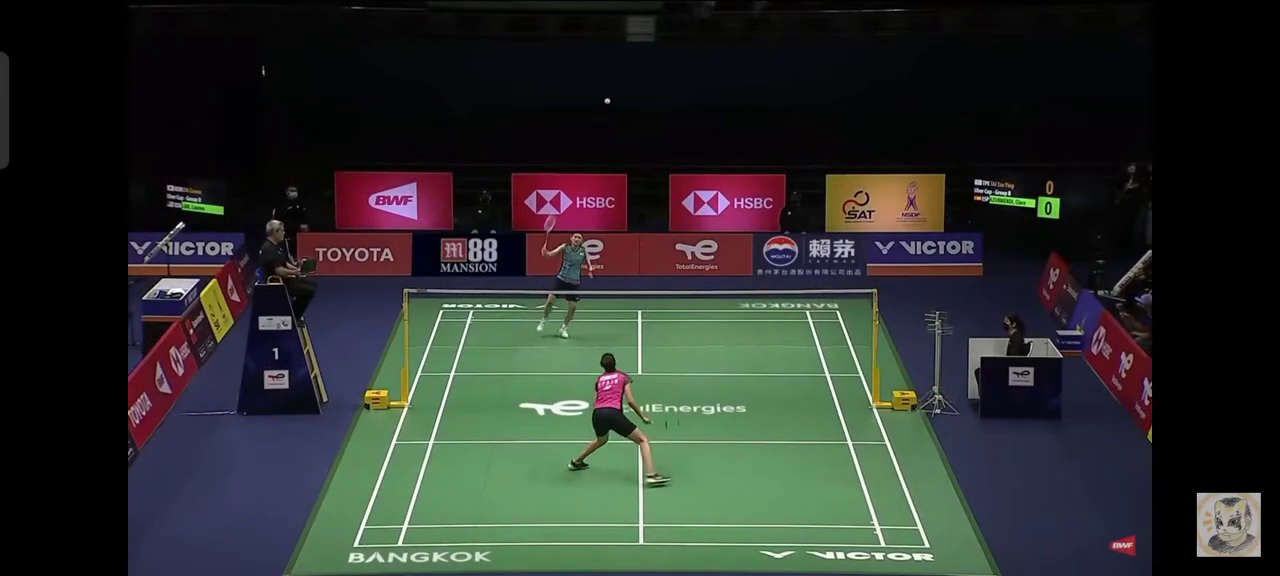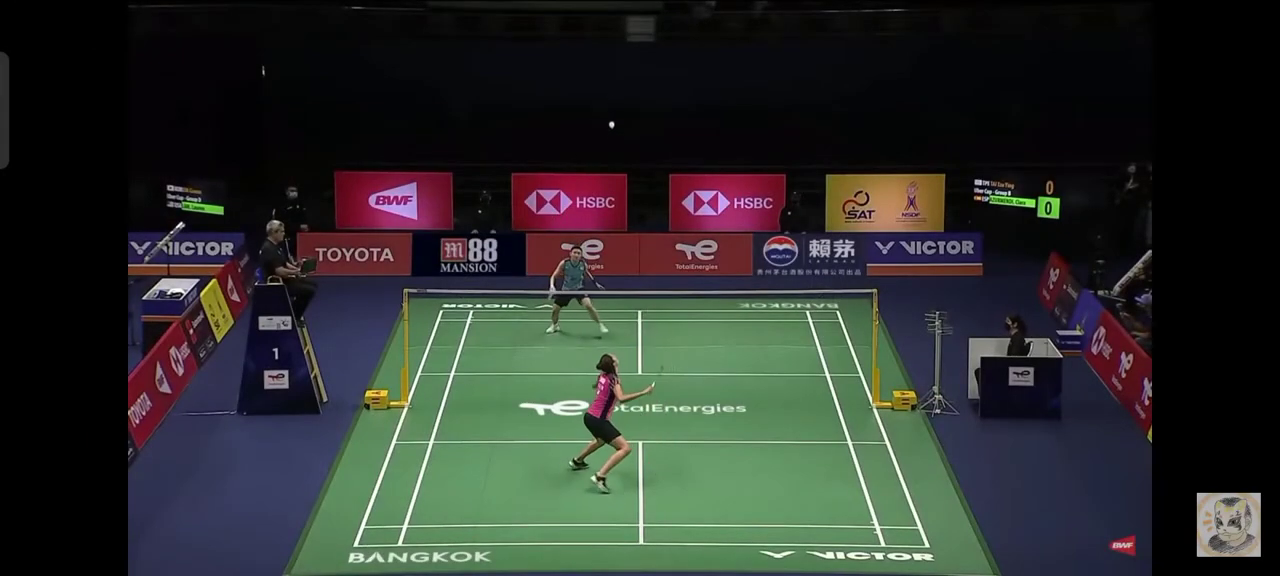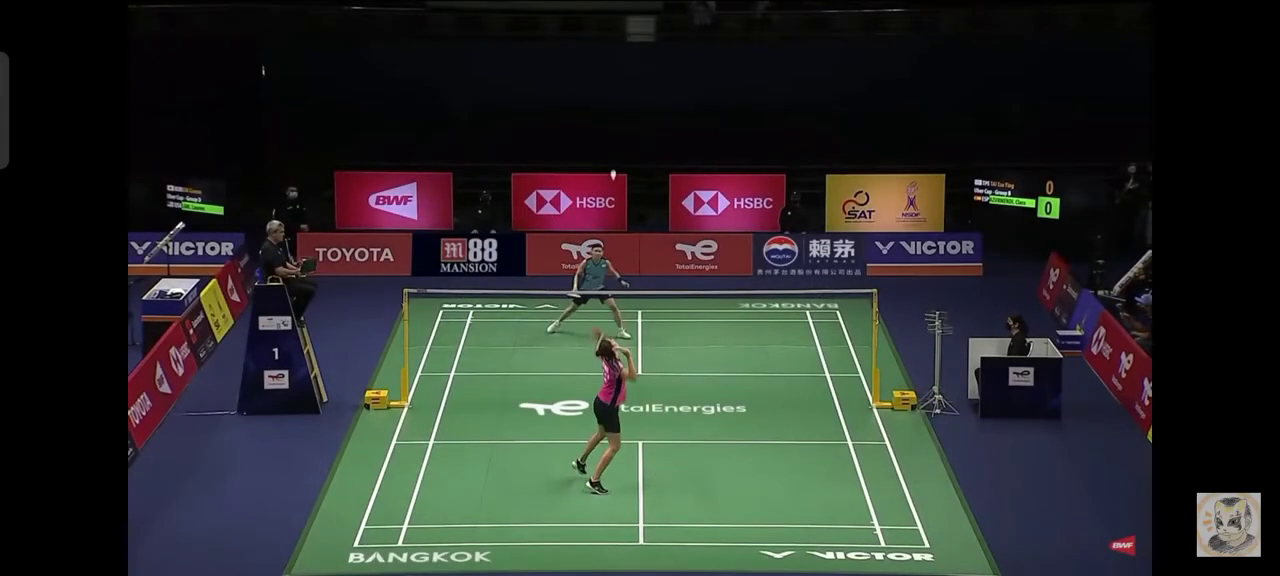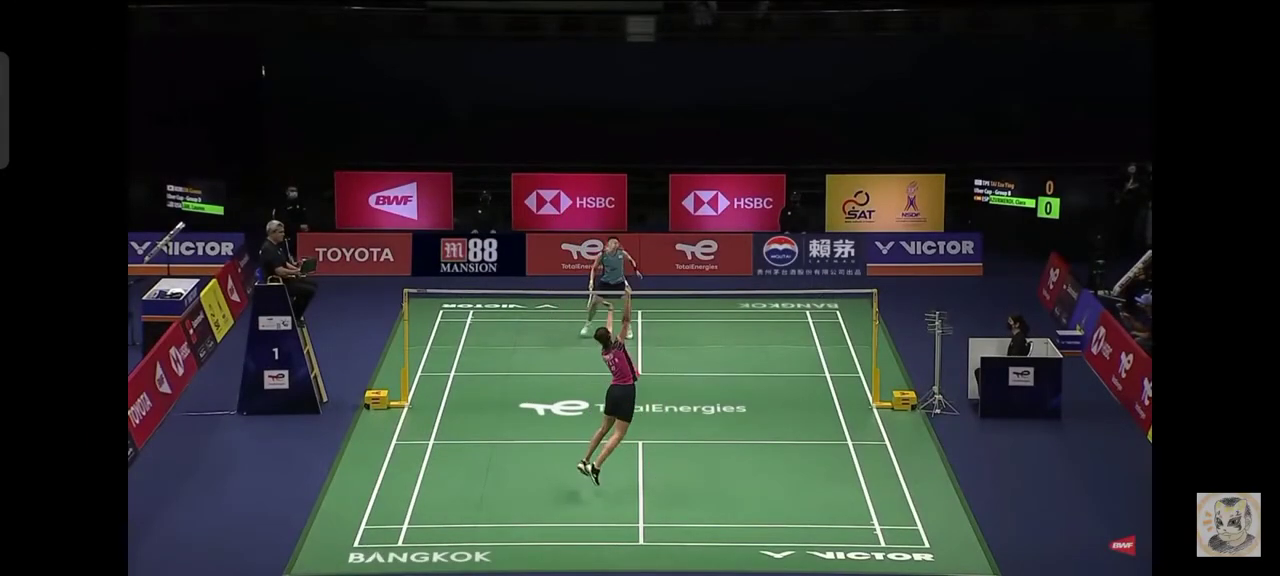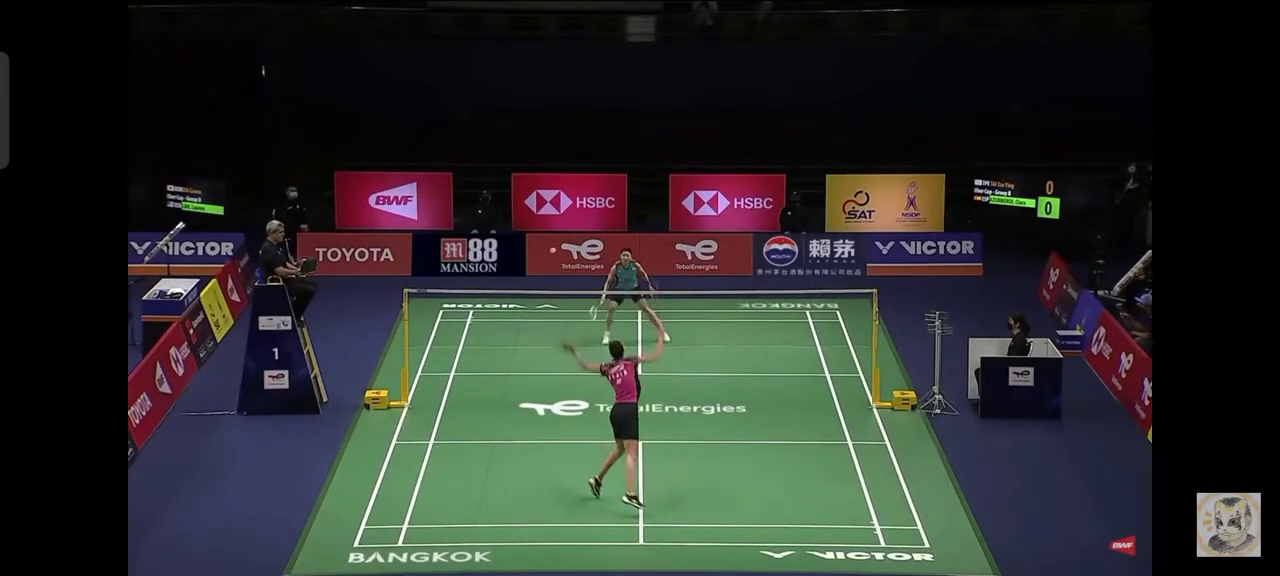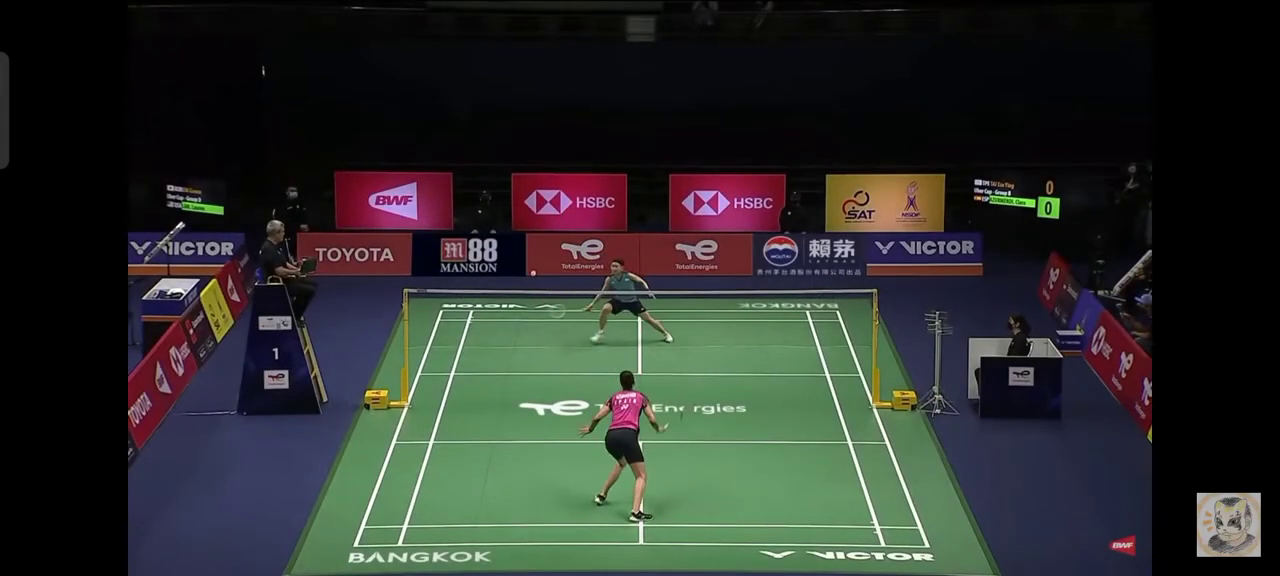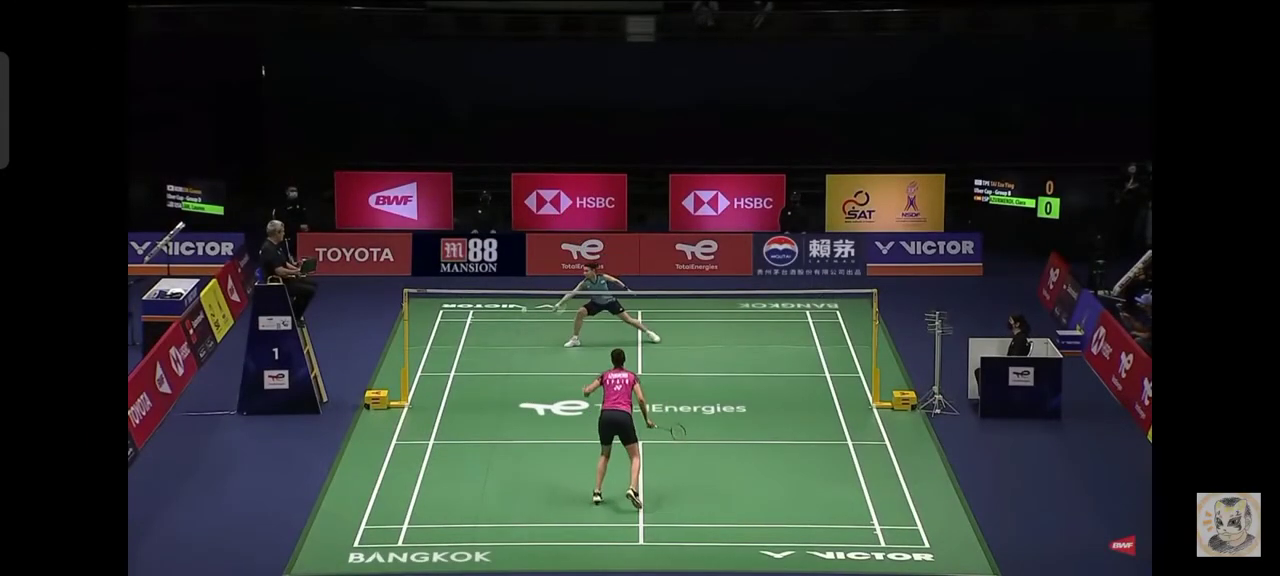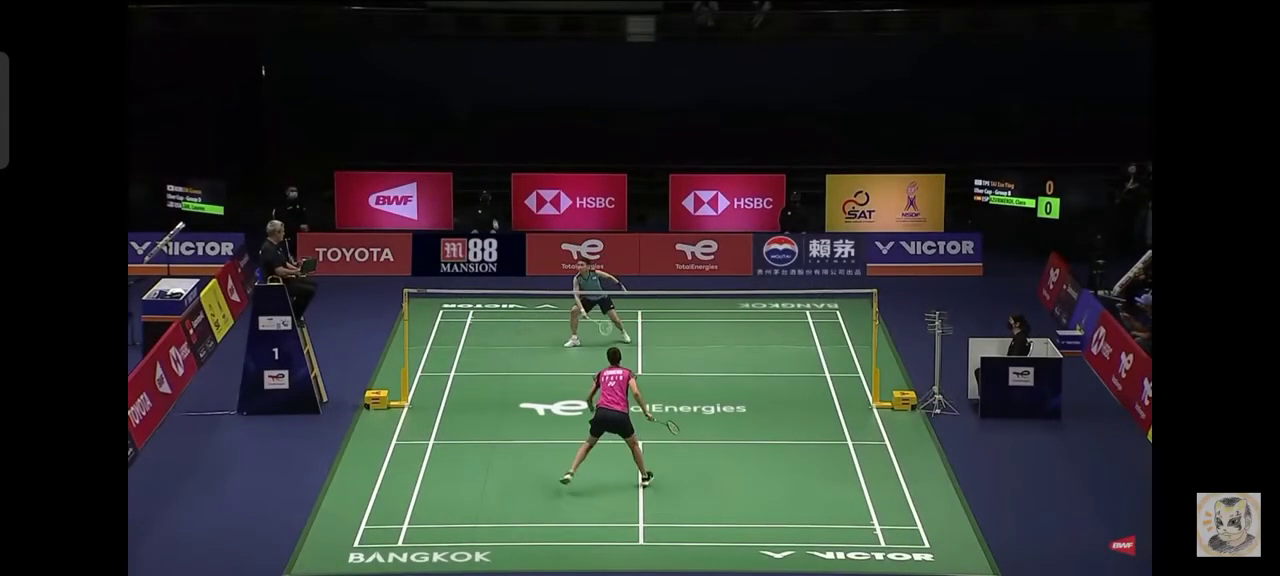
dt=0.2s
person 1, frame 1
left shoulder: (599, 379)
right shoulder: (623, 376)
right elbow: (631, 401)
right wrist: (643, 416)
left hip: (598, 414)
right hip: (613, 414)
left knee: (601, 440)
right knee: (643, 441)
left ankle: (576, 461)
right ankle: (651, 475)
person 1, frame 2
left shoulder: (602, 376)
right shoulder: (613, 379)
right elbow: (621, 398)
right wrist: (643, 392)
left hip: (589, 417)
right hip: (598, 421)
left knee: (600, 440)
right knee: (625, 448)
left ankle: (577, 461)
right ankle: (599, 476)
person 1, frame 3
left shoulder: (606, 360)
right shoulder: (615, 365)
left elbow: (598, 349)
right elbow: (632, 377)
left wrist: (597, 338)
right wrist: (628, 355)
left hip: (600, 402)
right hip: (608, 407)
left knee: (601, 434)
right knee: (614, 447)
left ankle: (580, 461)
right ankle: (594, 481)
person 1, frame 4
left shoulder: (605, 350)
right shoulder: (617, 346)
left elbow: (606, 330)
right elbow: (626, 320)
left wrist: (610, 310)
right wrist: (626, 299)
left hip: (613, 390)
right hip: (626, 392)
left knee: (605, 427)
right knee: (618, 434)
left ankle: (586, 461)
right ankle: (595, 466)
person 1, frame 5
left shoulder: (607, 368)
right shoulder: (630, 362)
left elbow: (586, 366)
right elbow: (656, 355)
left wrist: (574, 351)
right wrist: (660, 339)
left hip: (616, 411)
right hip: (628, 411)
left knee: (619, 447)
right knee: (632, 454)
left ankle: (597, 481)
right ankle: (630, 494)
person 1, frame 6
left shoulder: (614, 397)
right shoulder: (640, 396)
left elbow: (597, 417)
right elbow: (652, 419)
left wrist: (589, 428)
right wrist: (659, 428)
left hip: (611, 436)
right hip: (628, 435)
left knee: (621, 463)
right knee: (641, 477)
left ankle: (602, 496)
right ankle: (635, 512)
person 1, frame 7
left shoulder: (605, 375)
right shoulder: (632, 376)
left elbow: (586, 392)
right elbow: (640, 399)
left wrist: (588, 393)
right wrist: (647, 419)
left hip: (606, 416)
right hip: (624, 418)
left knee: (605, 455)
right knee: (635, 458)
left ankle: (597, 492)
right ankle: (632, 489)
person 1, frame 8
left shoulder: (602, 373)
right shoulder: (627, 372)
left elbow: (589, 396)
right elbow: (635, 393)
left wrist: (590, 405)
right wrist: (646, 412)
left hip: (601, 415)
right hip: (620, 416)
left knee: (589, 444)
right knee: (634, 444)
left ankle: (571, 472)
right ankle: (645, 476)
